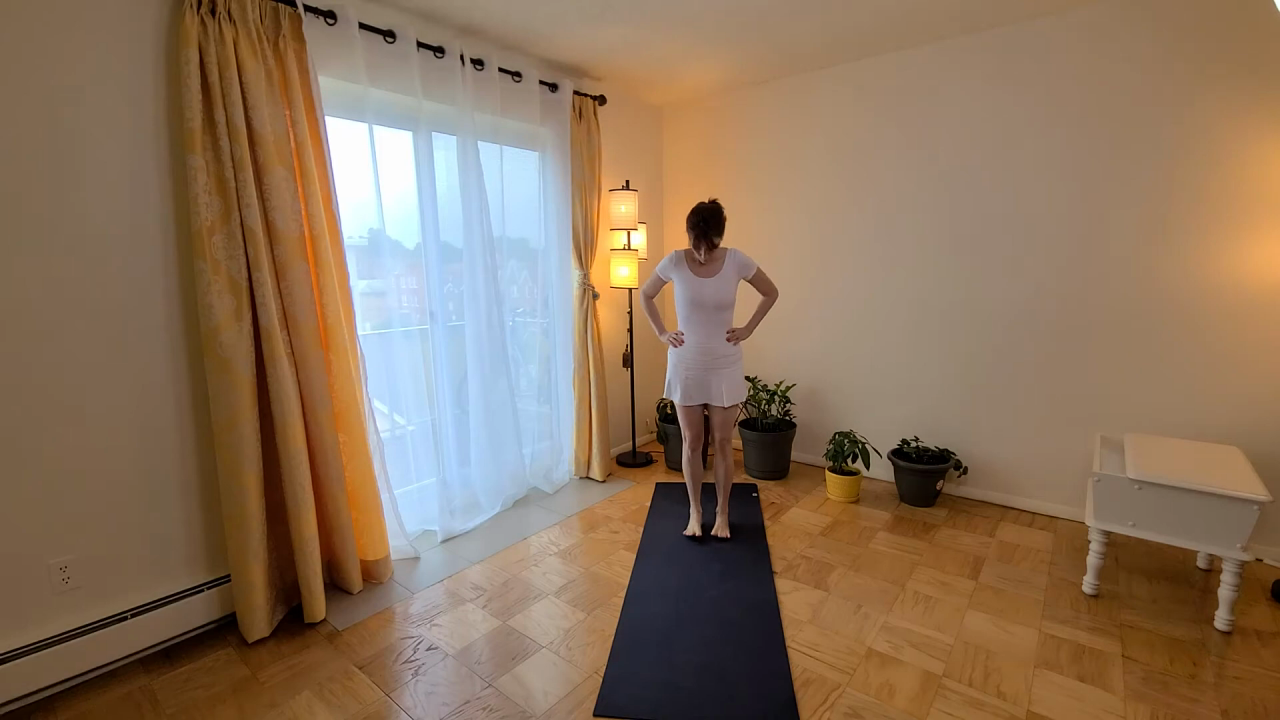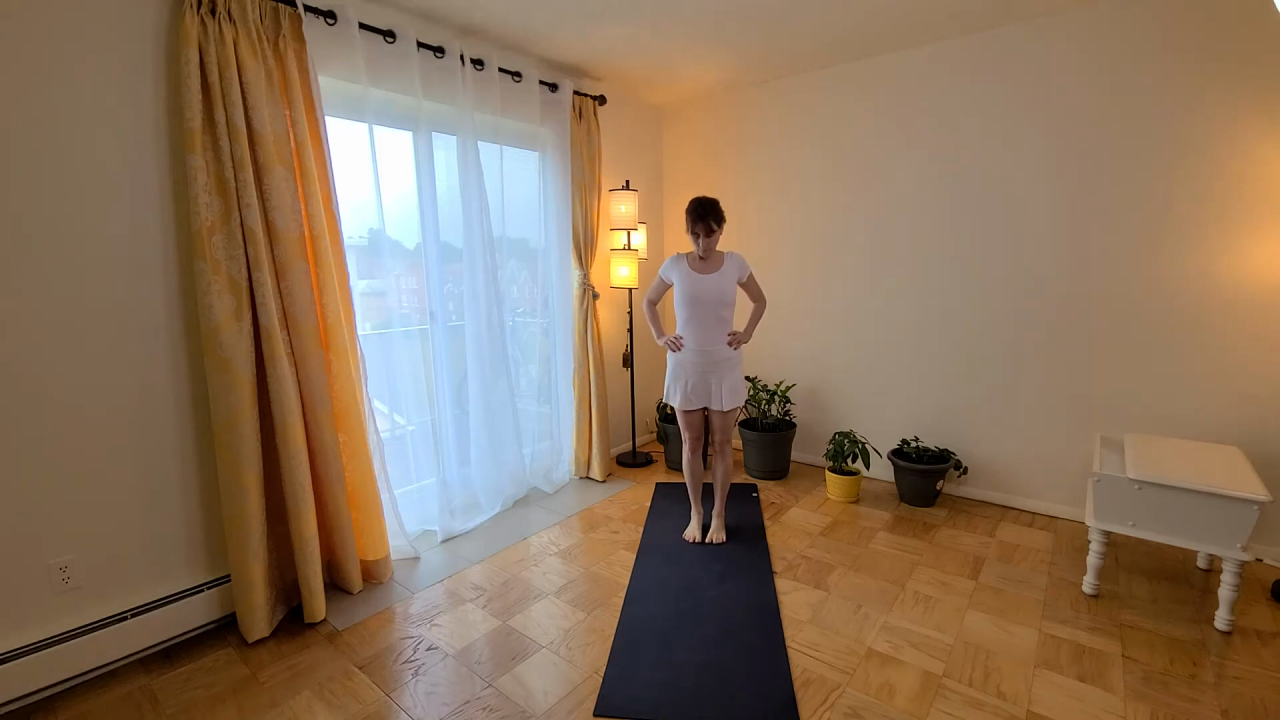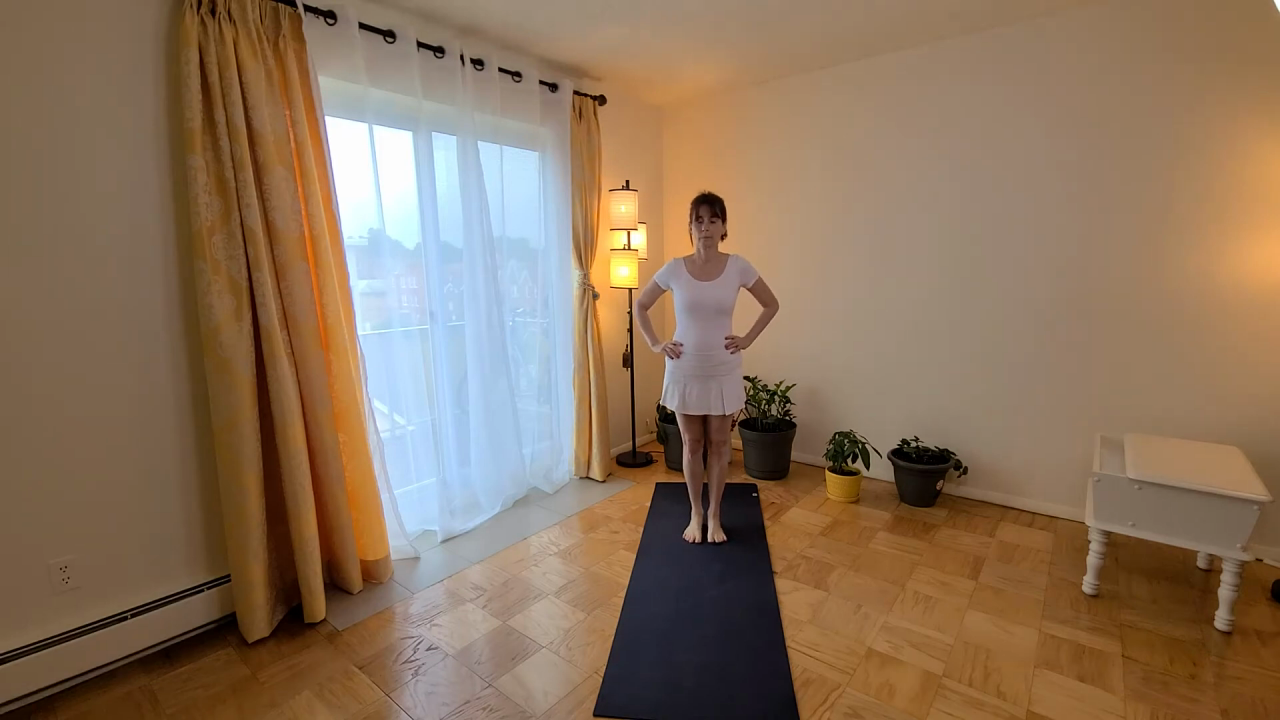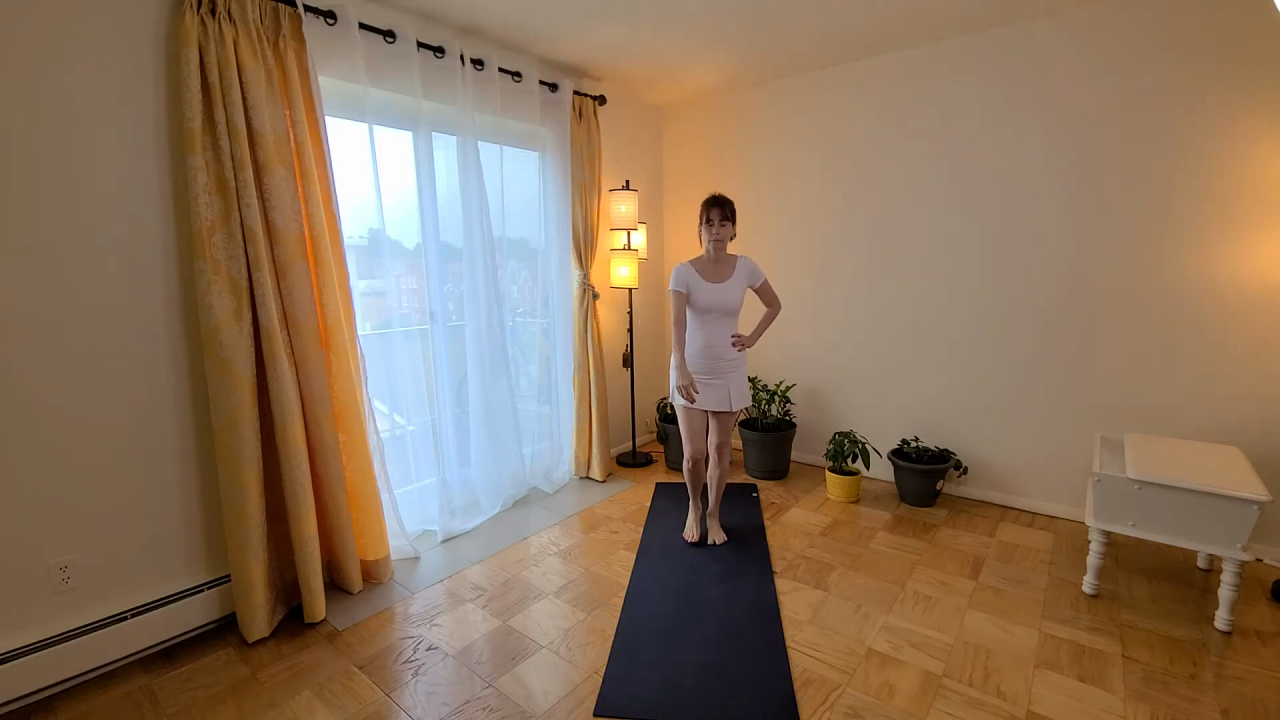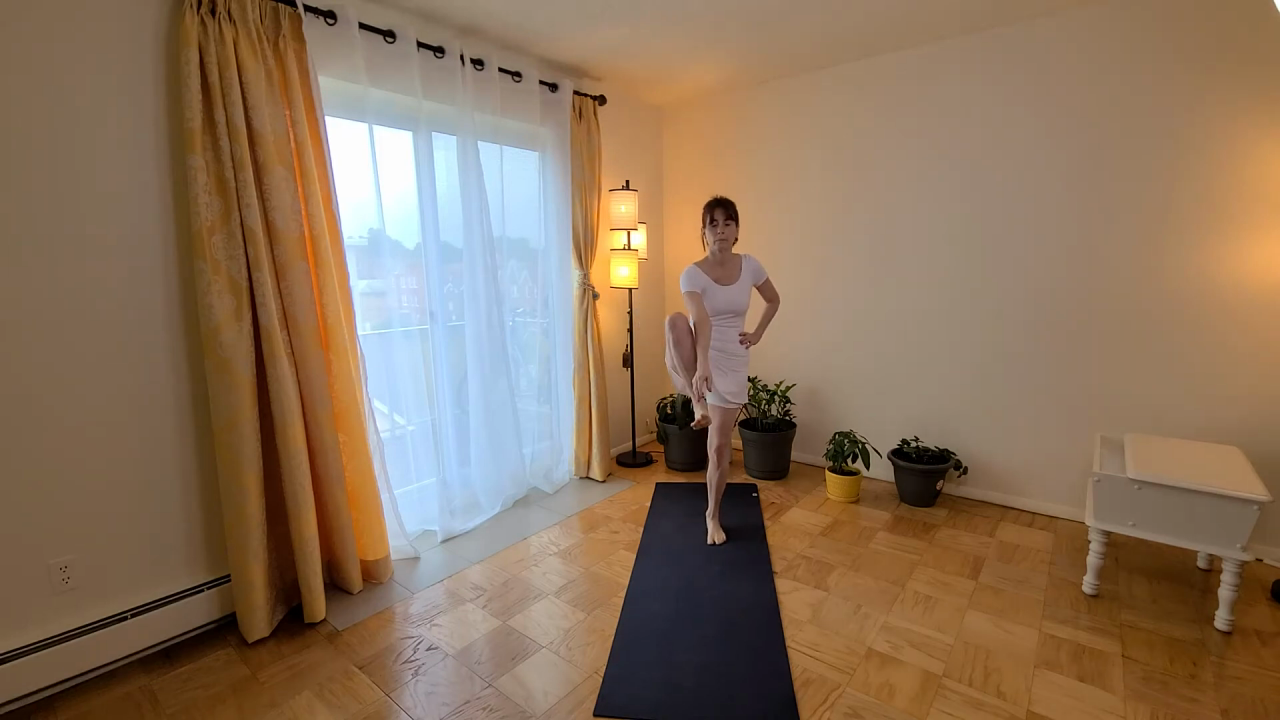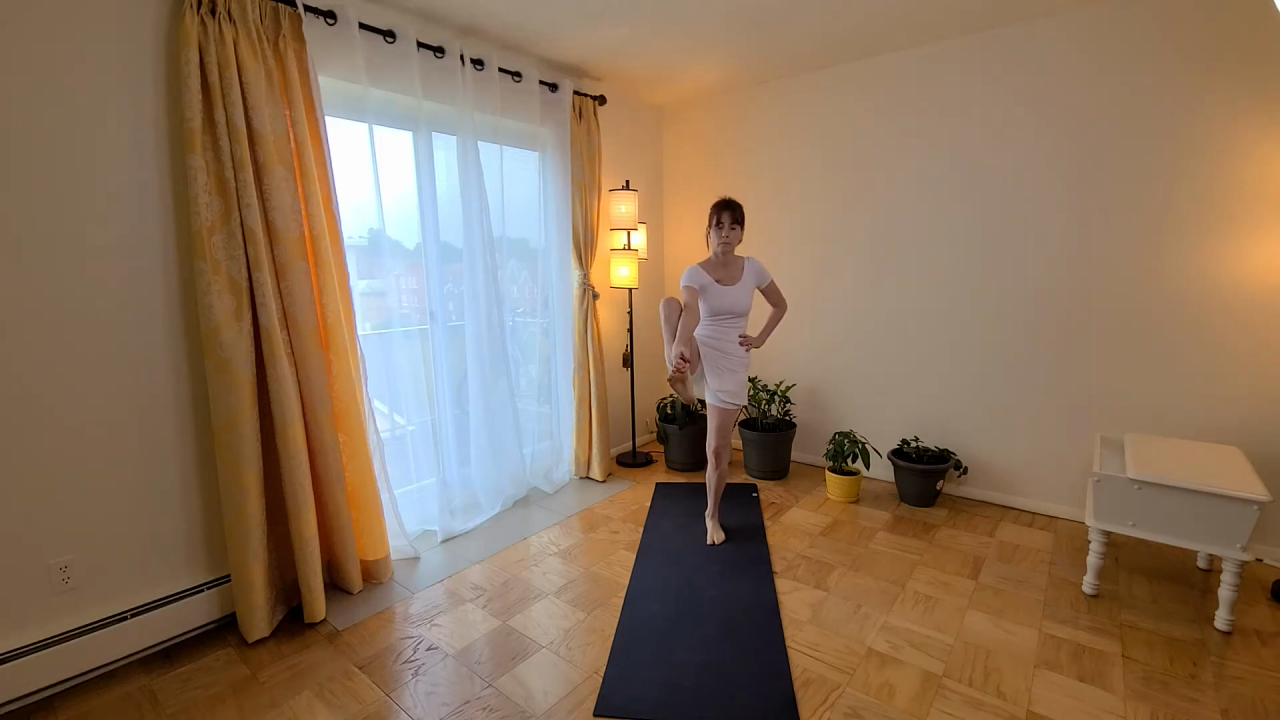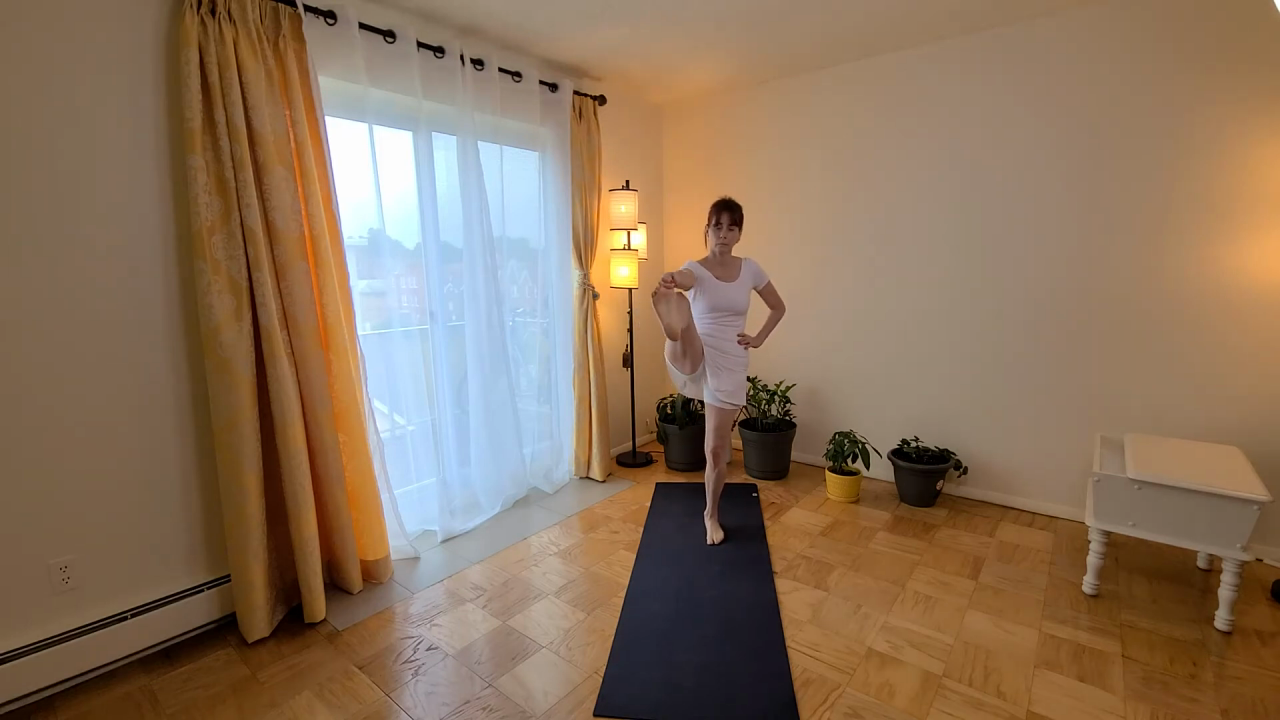
dt=0.7s
person 1, frame 1
left shoulder: (737, 261)
right shoulder: (674, 262)
left elbow: (771, 293)
right elbow: (646, 295)
left wrist: (748, 329)
right wrist: (662, 333)
left hip: (724, 367)
right hip: (685, 366)
left knee: (722, 442)
right knee: (692, 442)
left ankle: (722, 513)
right ankle: (695, 512)
person 1, frame 2
left shoulder: (735, 263)
right shoulder: (675, 265)
left elbow: (760, 302)
right elbow: (649, 302)
left wrist: (748, 333)
right wrist: (660, 337)
left hip: (725, 368)
right hip: (685, 368)
left knee: (722, 444)
right knee: (692, 443)
left ankle: (718, 516)
right ankle: (696, 513)
person 1, frame 3
left shoulder: (738, 267)
right shoulder: (673, 270)
left elbow: (771, 305)
right elbow: (639, 306)
left wrist: (748, 339)
right wrist: (656, 344)
left hip: (723, 372)
right hip: (684, 371)
left knee: (719, 445)
right knee: (692, 445)
left ankle: (714, 514)
right ankle: (696, 514)
person 1, frame 4
left shoulder: (745, 268)
right shoulder: (683, 272)
left elbow: (774, 305)
right elbow: (677, 323)
left wrist: (752, 338)
right wrist: (681, 370)
left hip: (729, 372)
right hip: (692, 371)
left knee: (720, 447)
right knee: (694, 453)
left ankle: (714, 515)
right ankle: (694, 510)
person 1, frame 5
left shoulder: (750, 266)
right shoulder: (692, 274)
left elbow: (773, 300)
right elbow: (701, 320)
left wrist: (756, 335)
right wrist: (702, 363)
left hip: (731, 365)
right hip: (694, 358)
left knee: (720, 446)
right knee: (676, 321)
left ankle: (713, 515)
right ankle: (697, 399)
person 1, frame 6
left shoulder: (753, 269)
right shoulder: (695, 273)
left elbow: (780, 305)
right elbow: (691, 311)
left wrist: (760, 339)
right wrist: (679, 347)
left hip: (730, 365)
right hip: (695, 355)
left knee: (718, 449)
right knee: (669, 304)
left ankle: (712, 516)
right ankle: (683, 377)
person 1, frame 7
left shoulder: (750, 269)
right shoulder: (696, 270)
left elbow: (778, 307)
right elbow: (682, 278)
left wrist: (758, 339)
right wrist: (671, 282)
left hip: (729, 365)
right hip: (692, 359)
left knee: (716, 448)
right knee: (680, 303)
left ankle: (711, 514)
right ankle: (673, 321)
